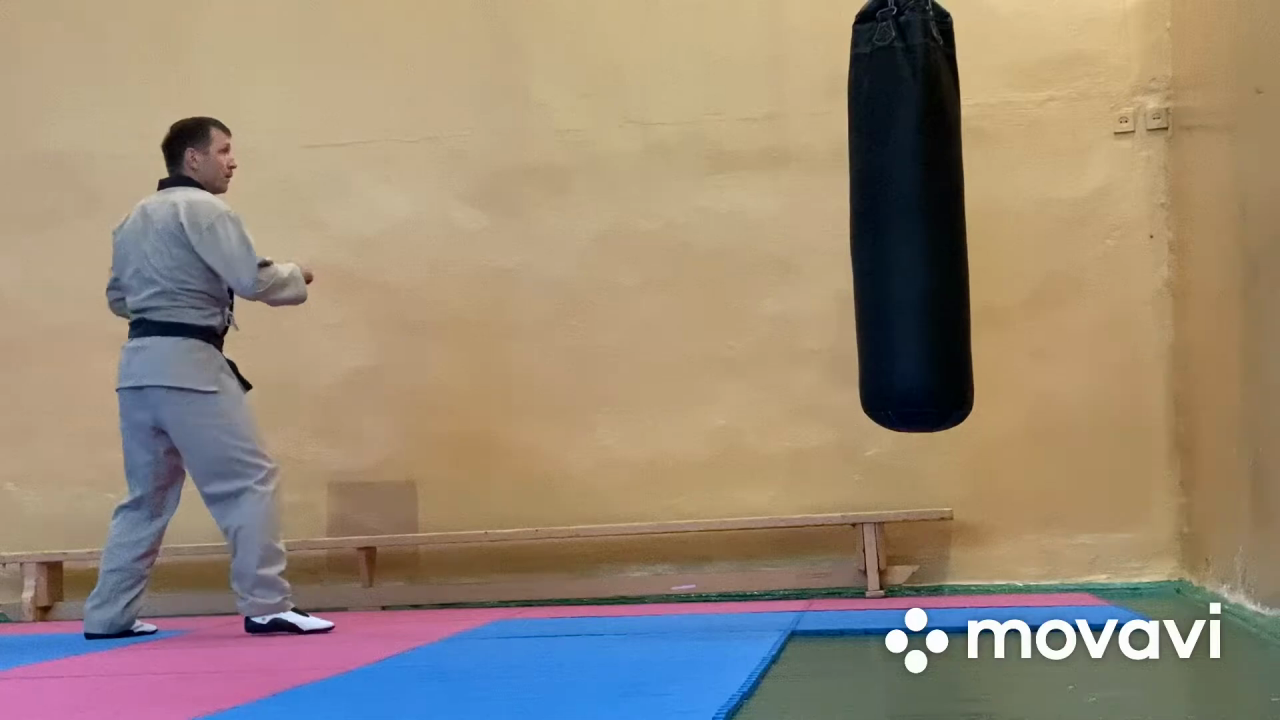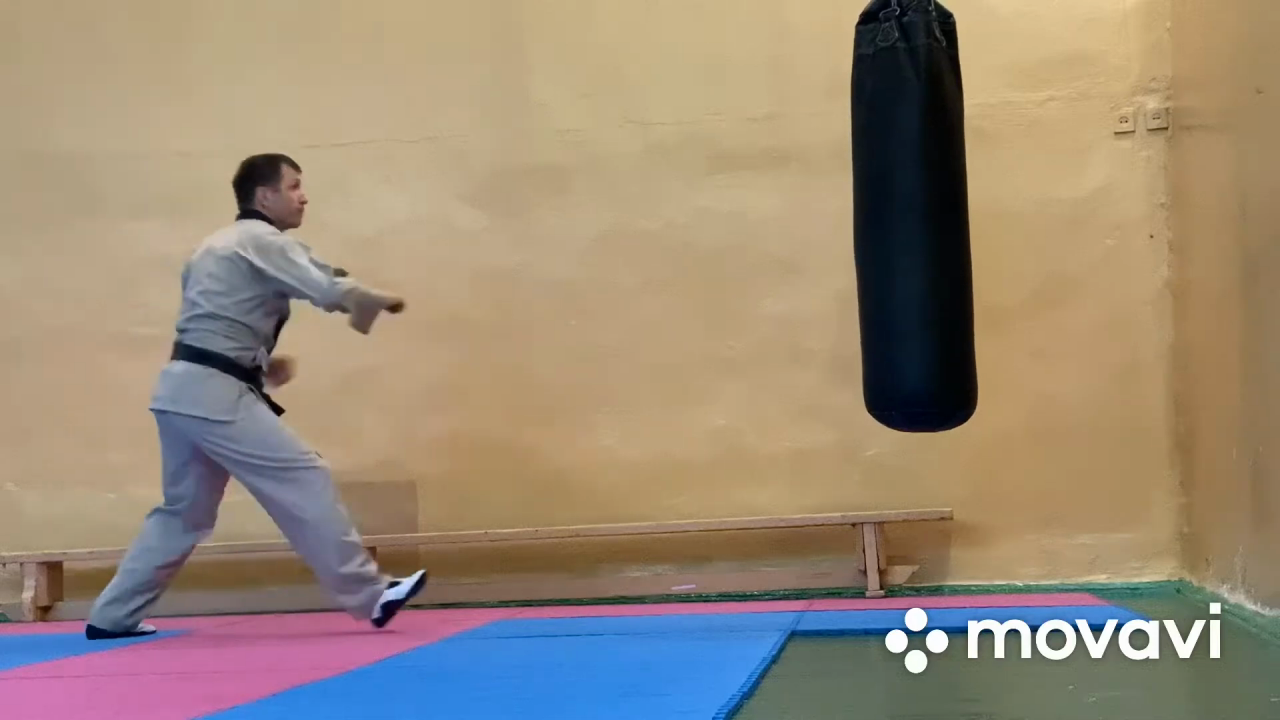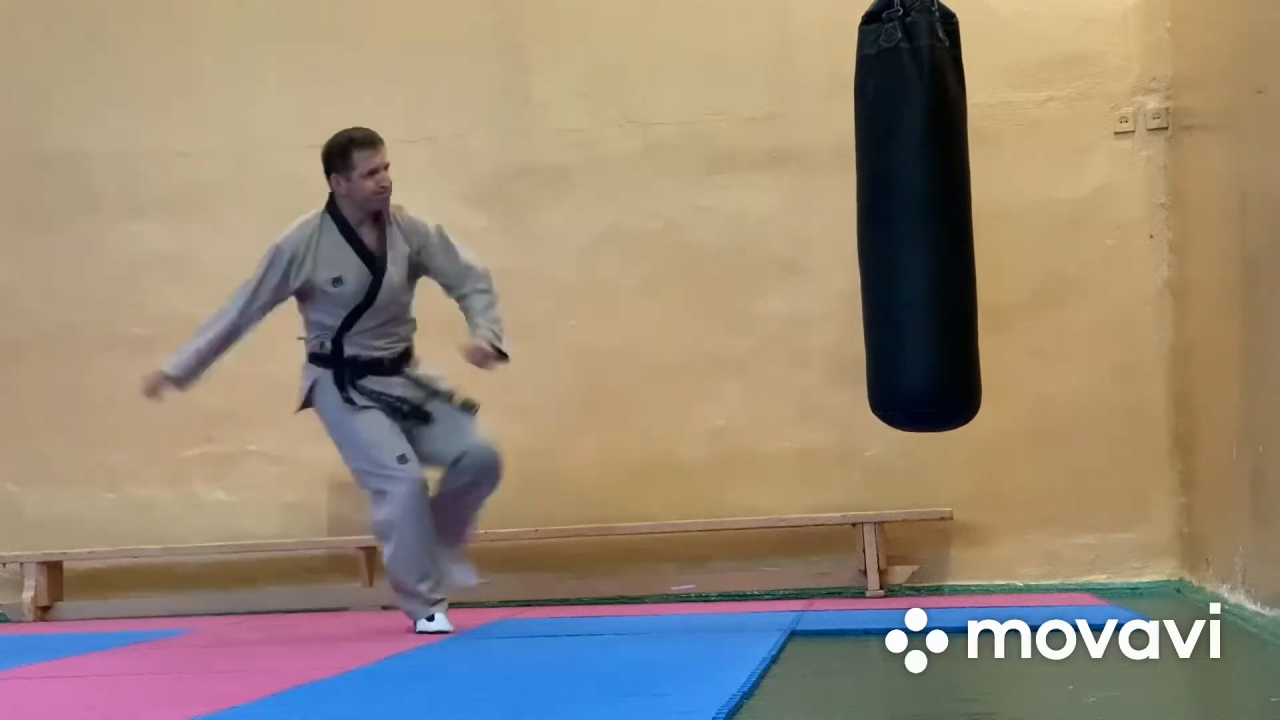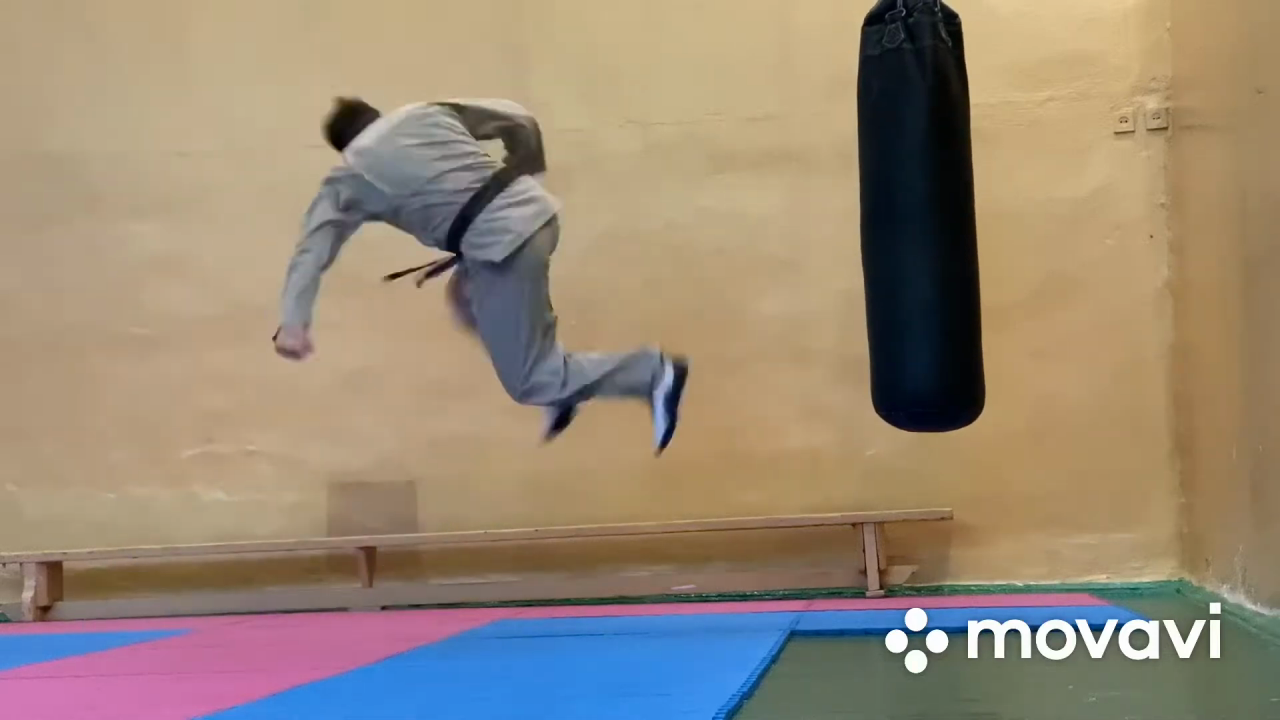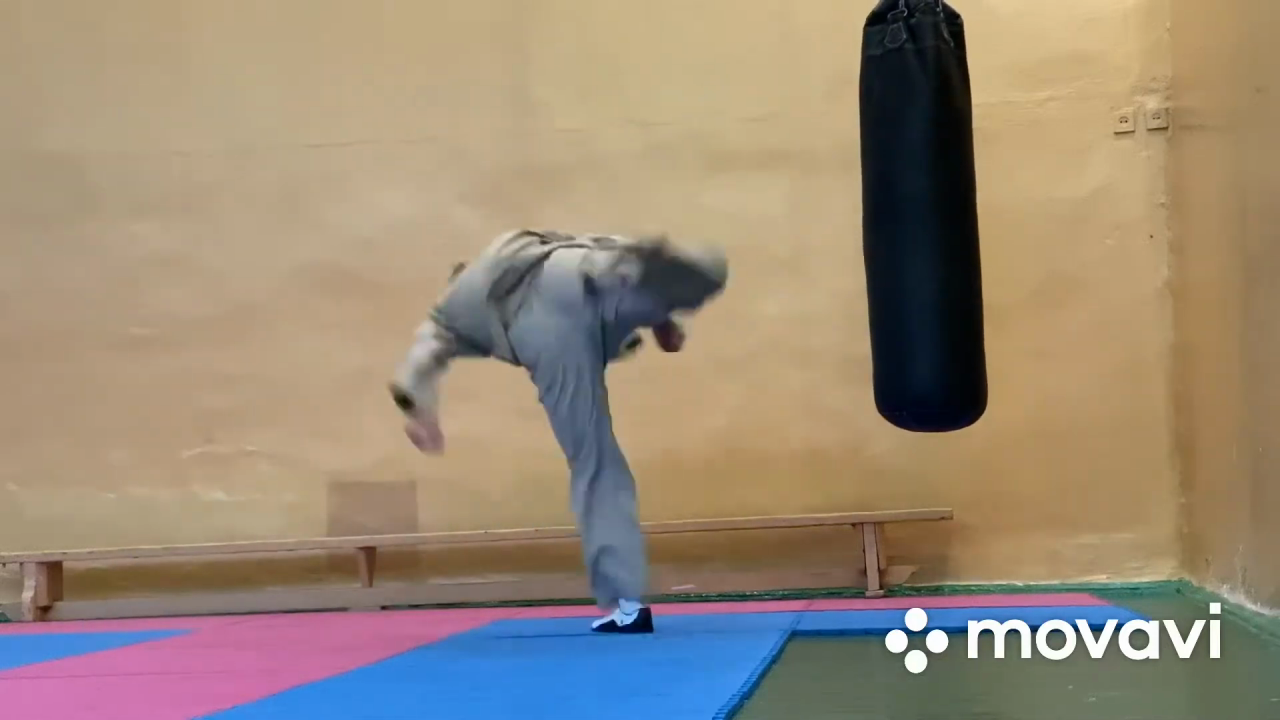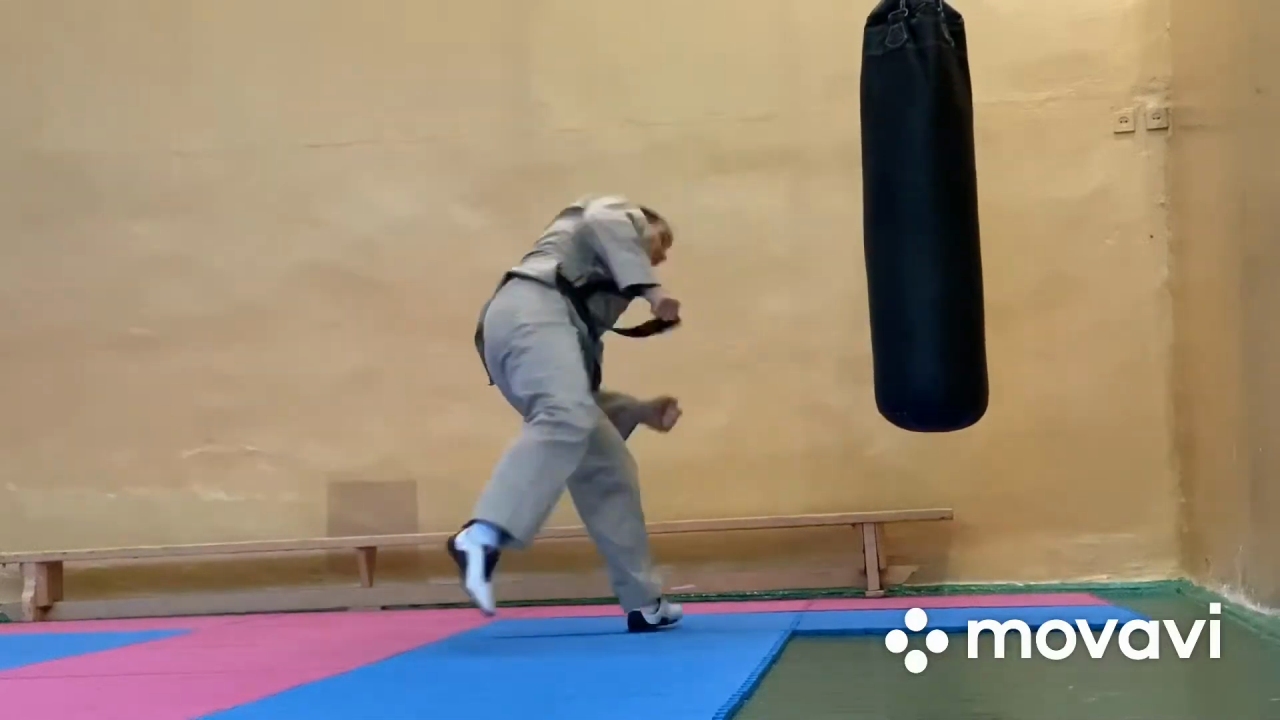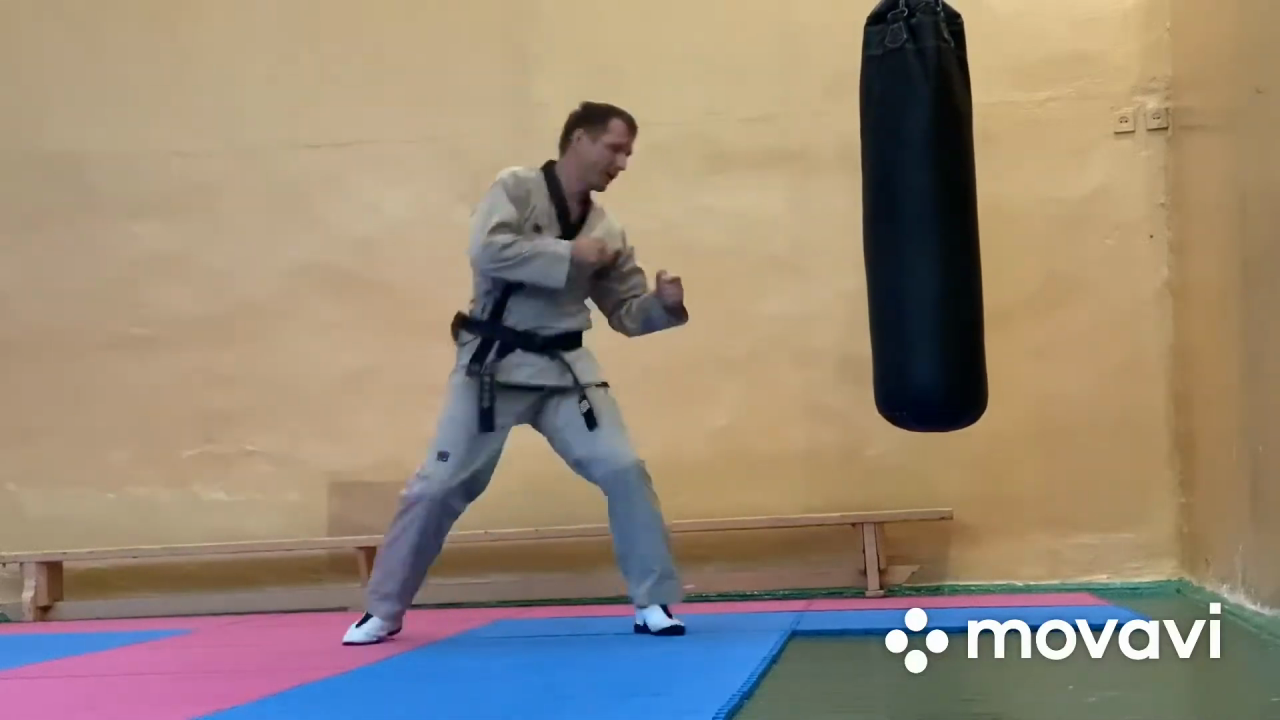
dt=0.3s
person 1, frame 1
left shoulder: (134, 218)
right shoulder: (202, 208)
left elbow: (117, 298)
right elbow: (253, 279)
right wrist: (298, 274)
left hip: (139, 363)
right hip: (188, 364)
left knee: (147, 497)
right knee: (250, 479)
left ankle: (108, 615)
right ankle: (266, 605)
person 1, frame 2
left shoulder: (214, 248)
right shoulder: (265, 241)
right elbow: (329, 290)
left wrist: (263, 363)
right wrist: (377, 301)
left hip: (180, 390)
right hip: (215, 395)
left knee: (183, 512)
right knee: (306, 483)
left ankle: (113, 615)
right ankle: (367, 594)
person 1, frame 3
left shoulder: (409, 229)
right shoulder: (302, 241)
left elbow: (471, 280)
right elbow: (240, 311)
left wrist: (485, 334)
right wrist: (182, 366)
left hip: (398, 377)
right hip: (342, 390)
left knee: (477, 459)
right knee: (403, 483)
left ankle: (442, 550)
right ankle: (423, 602)
person 1, frame 4
left shoulder: (347, 178)
right shoulder: (425, 113)
left elbow: (312, 252)
right elbow: (518, 120)
left wrist: (293, 323)
right wrist: (528, 173)
left hip: (500, 237)
right hip: (525, 206)
left knee: (531, 377)
right knee: (473, 298)
left ankle: (651, 374)
right ankle: (562, 393)
person 1, frame 5
left shoulder: (449, 311)
right shoulder: (526, 246)
left elbow: (423, 356)
right elbow: (609, 248)
left wrist: (416, 405)
right wrist: (663, 319)
left hip: (536, 335)
left knee: (597, 470)
left ankle: (627, 603)
person 1, frame 6
right shoulder: (619, 211)
left elbow: (584, 393)
right elbow: (601, 226)
left wrist: (644, 412)
right wrist: (650, 289)
right hip: (534, 309)
left knee: (608, 470)
right knee: (568, 421)
left ankle: (642, 601)
right ankle: (482, 535)
person 1, frame 7
left shoulder: (607, 230)
right shoulder: (514, 187)
left elbow: (629, 314)
right elbow: (490, 253)
left wrist: (665, 305)
right wrist: (569, 254)
left hip: (564, 367)
right hip: (494, 362)
left knee: (624, 470)
right knee: (443, 484)
left ankle: (653, 603)
right ankle: (384, 610)
